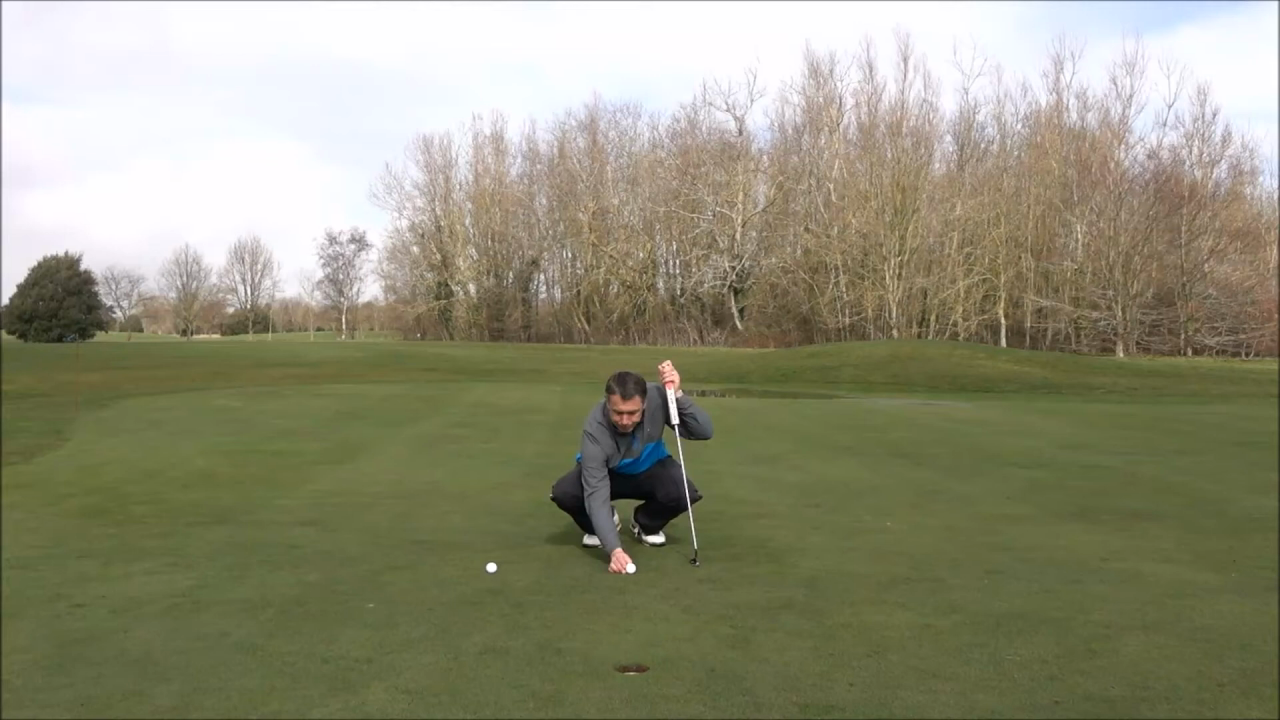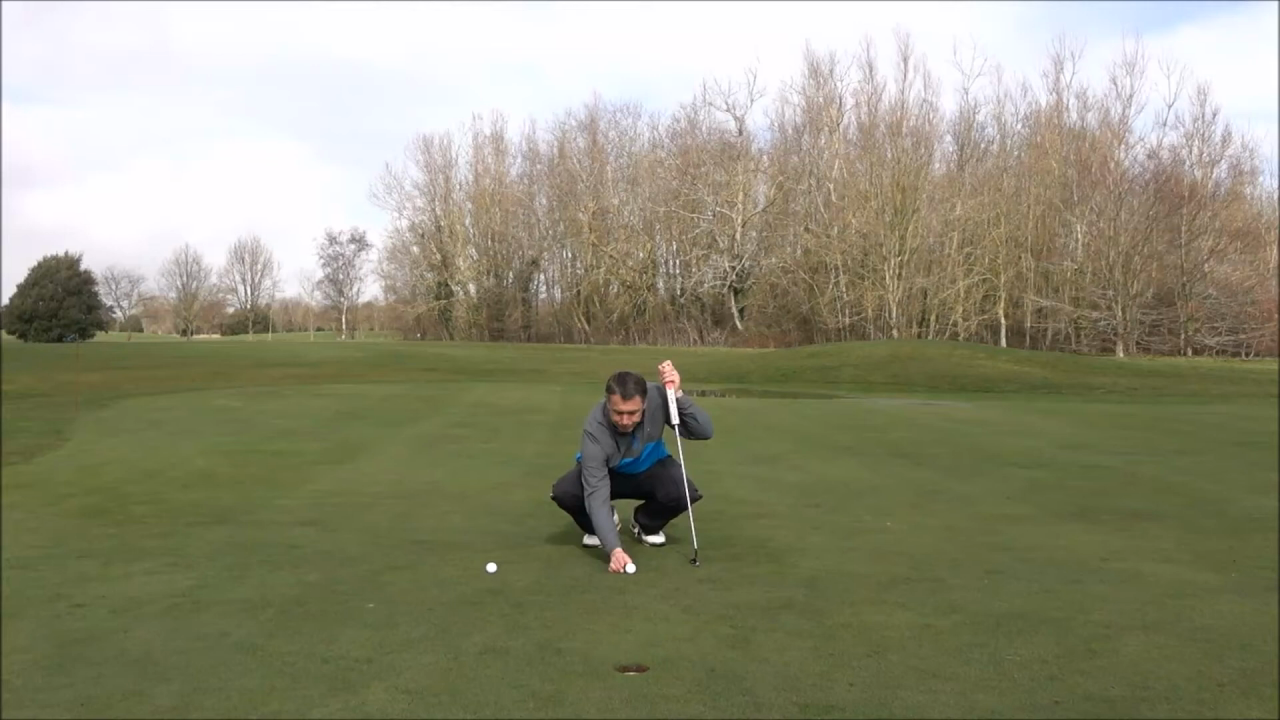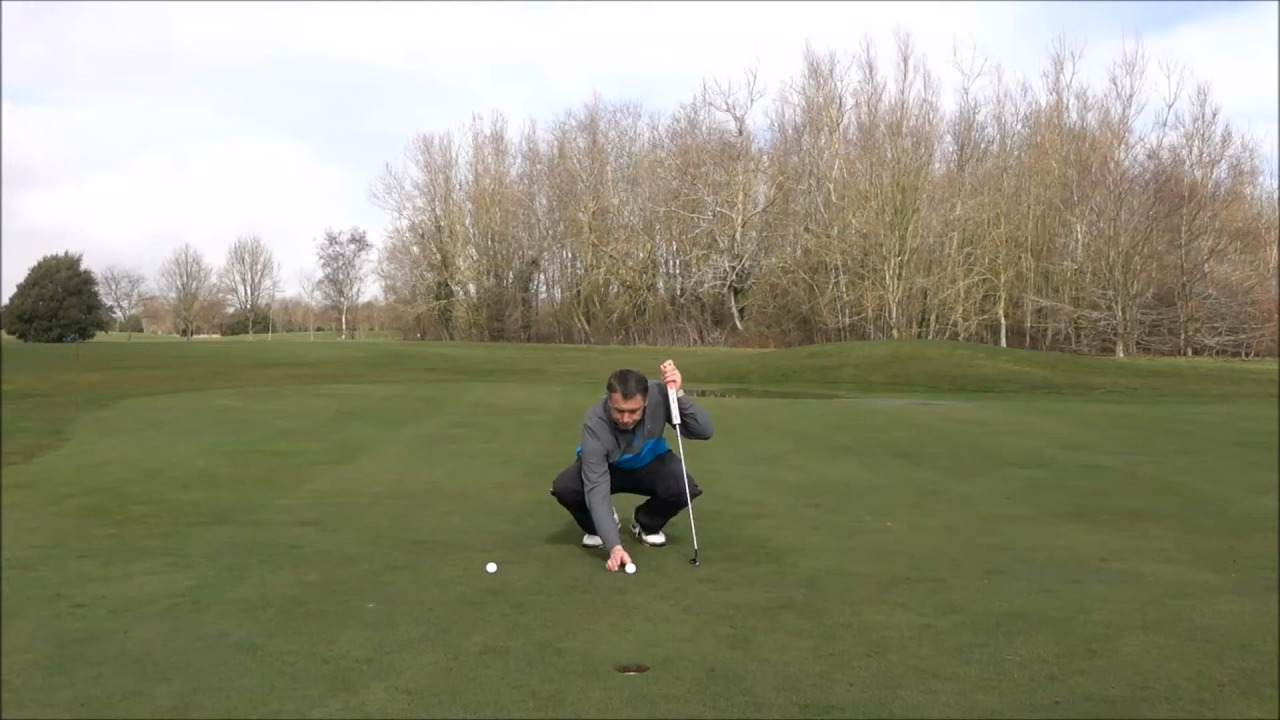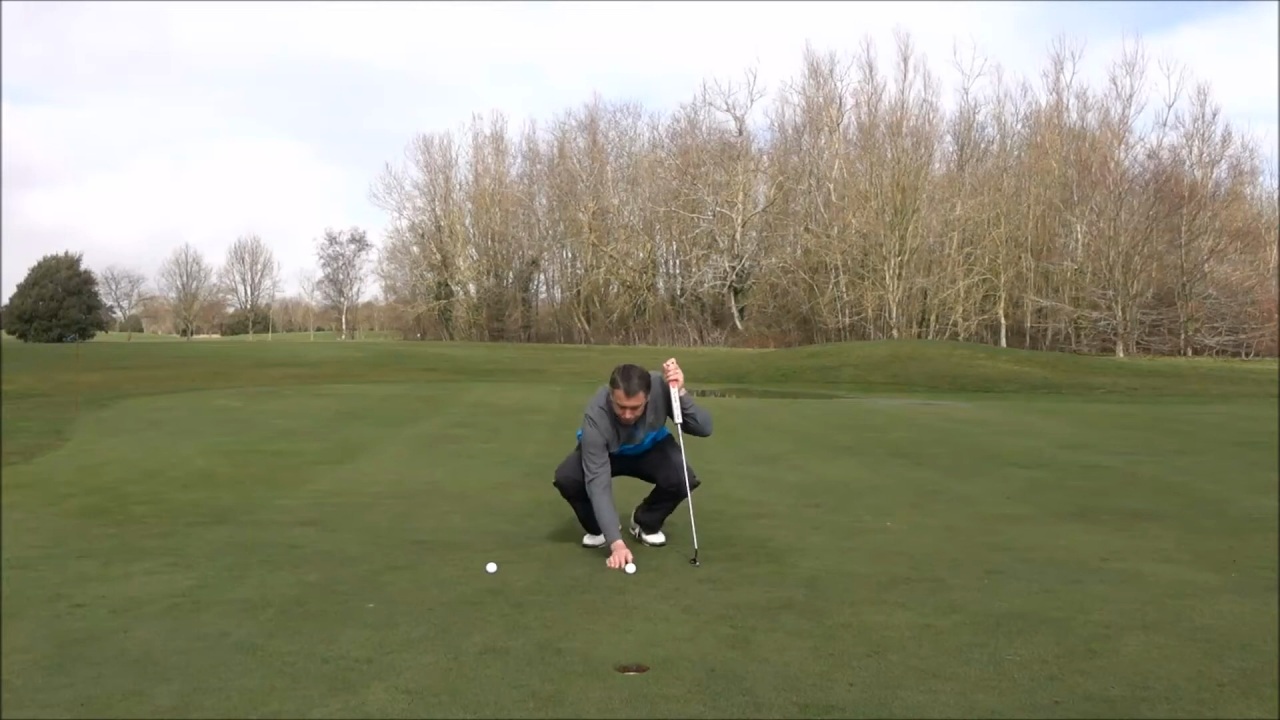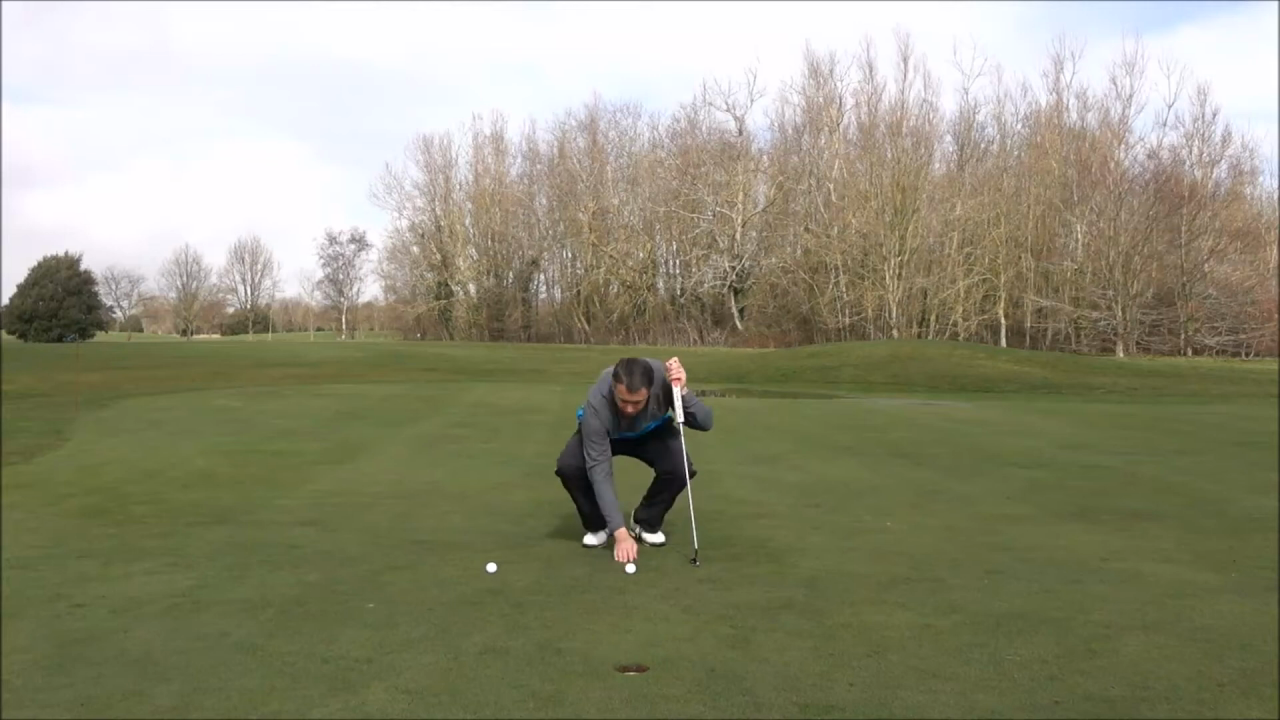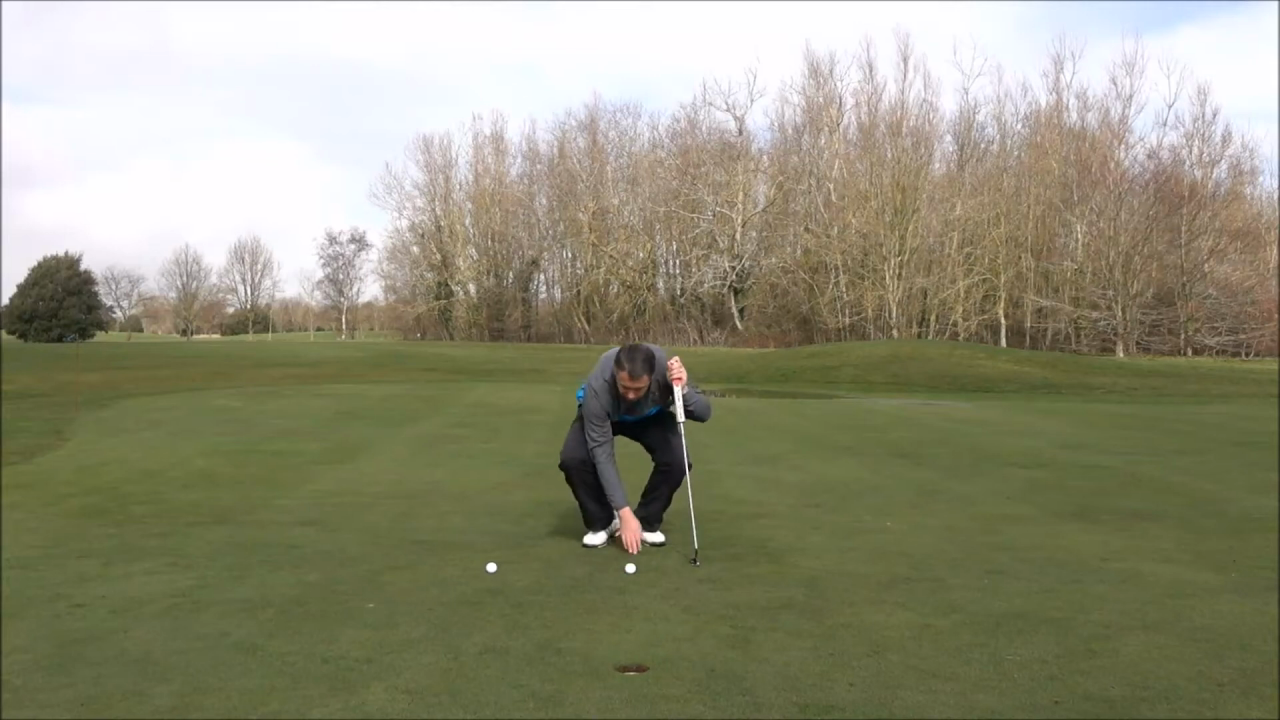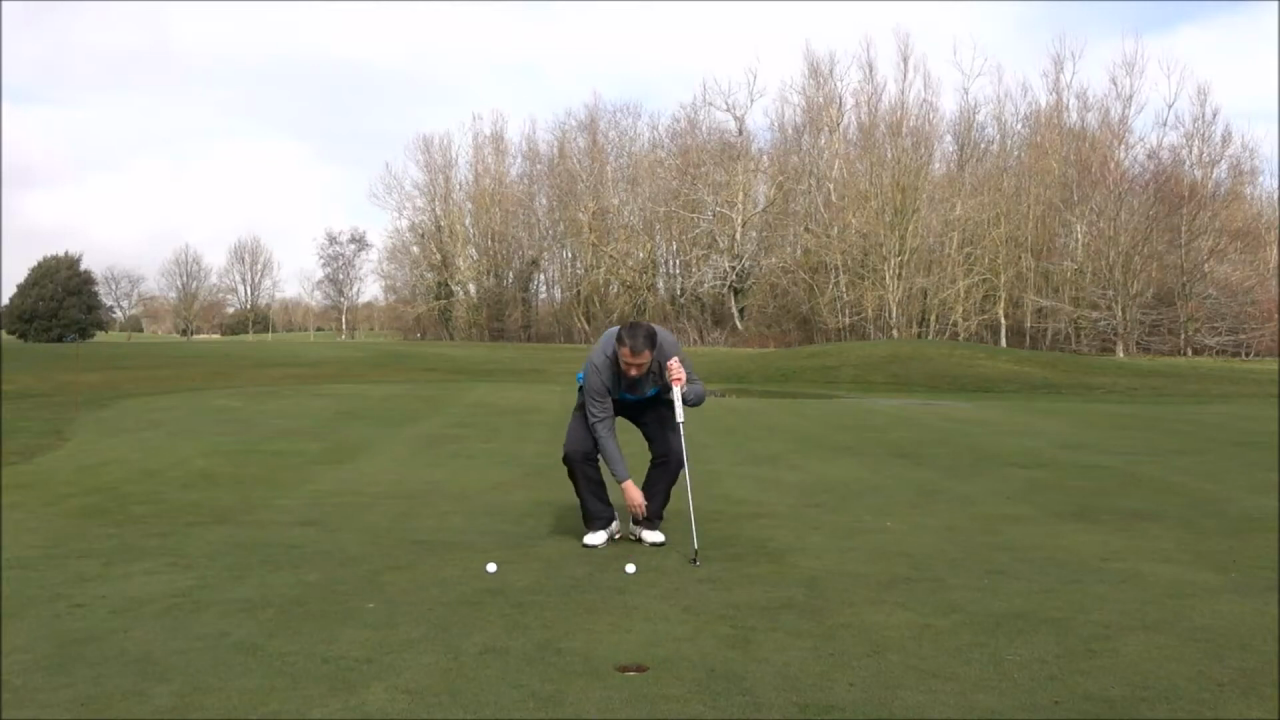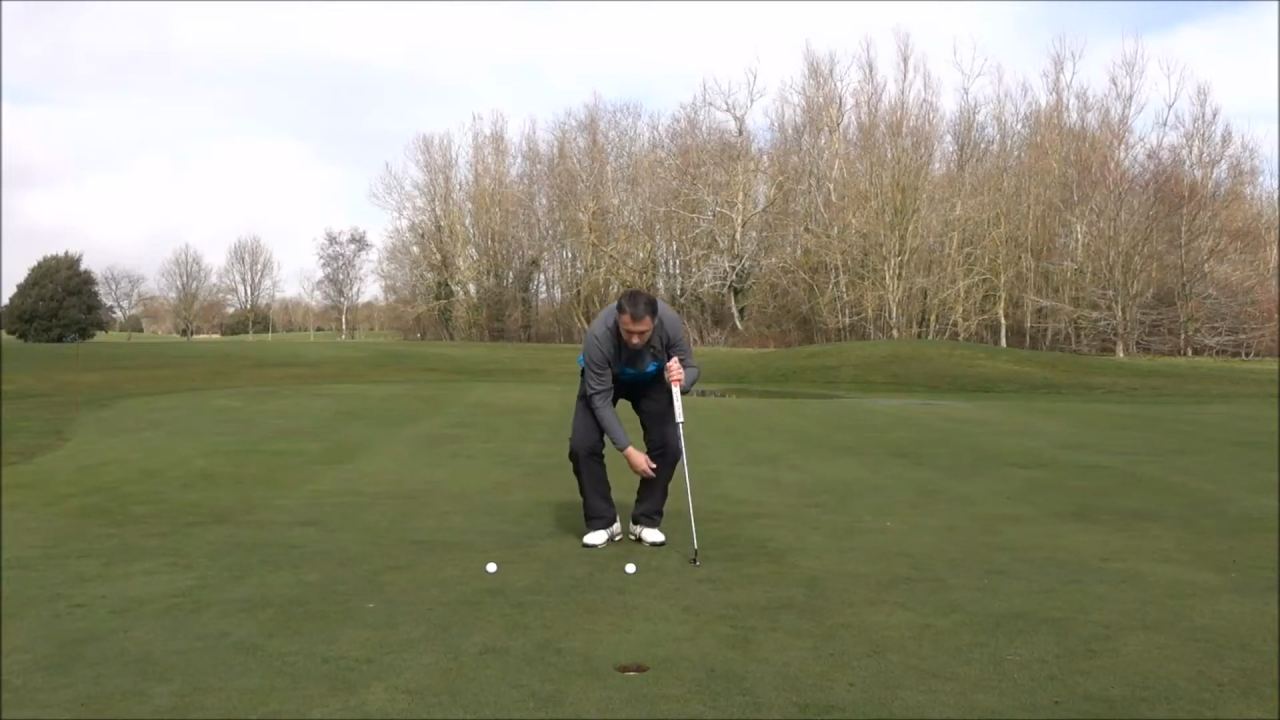
dt=0.1s
person 1, frame 1
left shoulder: (658, 397)
right shoulder: (596, 428)
left elbow: (704, 432)
right elbow: (597, 494)
left wrist: (678, 394)
right wrist: (615, 550)
left hip: (650, 468)
right hip: (607, 474)
left knee: (684, 495)
right knee: (564, 493)
left ankle: (646, 523)
right ankle: (601, 525)
person 1, frame 2
left shoulder: (658, 397)
right shoulder: (596, 428)
left elbow: (704, 432)
right elbow: (596, 493)
left wrist: (678, 394)
right wrist: (614, 549)
left hip: (650, 468)
right hip: (606, 474)
left knee: (683, 494)
right knee: (564, 493)
left ankle: (646, 523)
right ankle: (601, 524)
person 1, frame 3
left shoulder: (659, 394)
right shoulder: (596, 425)
left elbow: (704, 432)
right elbow: (597, 490)
left wrist: (679, 394)
right wrist: (614, 547)
left hip: (651, 462)
right hip: (607, 468)
left knee: (683, 490)
right knee: (564, 487)
left ankle: (647, 523)
right ankle: (598, 527)
person 1, frame 4
left shoulder: (661, 387)
right shoulder: (597, 414)
left elbow: (704, 429)
right elbow: (598, 482)
left wrist: (681, 392)
right wrist: (616, 543)
left hip: (652, 449)
right hip: (608, 458)
left knee: (683, 480)
right knee: (566, 478)
left ankle: (647, 522)
right ankle: (598, 526)
person 1, frame 5
left shoulder: (665, 378)
right shoulder: (598, 402)
left elbow: (704, 422)
right elbow: (600, 471)
left wrist: (683, 392)
right wrist: (621, 532)
left hip: (652, 431)
right hip: (605, 434)
left knee: (678, 468)
right knee: (570, 467)
left ankle: (646, 523)
right ankle: (599, 525)
person 1, frame 6
left shoulder: (666, 365)
right shoulder: (599, 385)
left elbow: (703, 412)
right elbow: (602, 453)
left wrist: (683, 390)
right wrist: (624, 512)
left hip: (652, 417)
right hip: (603, 418)
left knee: (676, 460)
right knee: (573, 459)
left ankle: (648, 521)
right ankle: (601, 522)
person 1, frame 7
left shoulder: (668, 347)
right shoulder: (599, 361)
left elbow: (698, 393)
right elbow: (602, 426)
left wrist: (684, 386)
right wrist: (625, 483)
left hip: (651, 400)
right hip: (602, 401)
left knee: (671, 452)
right knee: (577, 451)
left ankle: (647, 522)
right ankle: (602, 522)
person 1, frame 8
left shoulder: (669, 321)
right shoulder: (599, 334)
left elbow: (691, 369)
right elbow: (601, 398)
left wrist: (682, 378)
right wrist: (627, 450)
left hip: (651, 380)
right hip: (603, 381)
left knee: (667, 445)
right knee: (583, 445)
left ankle: (645, 520)
right ankle: (603, 522)
